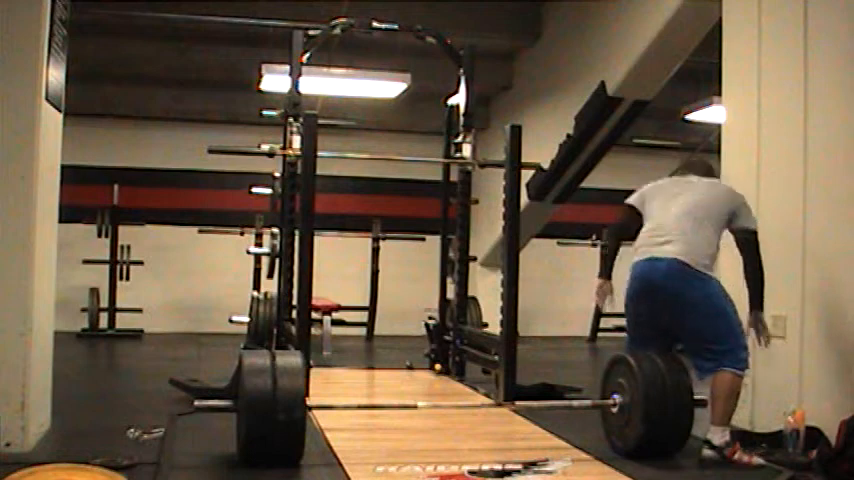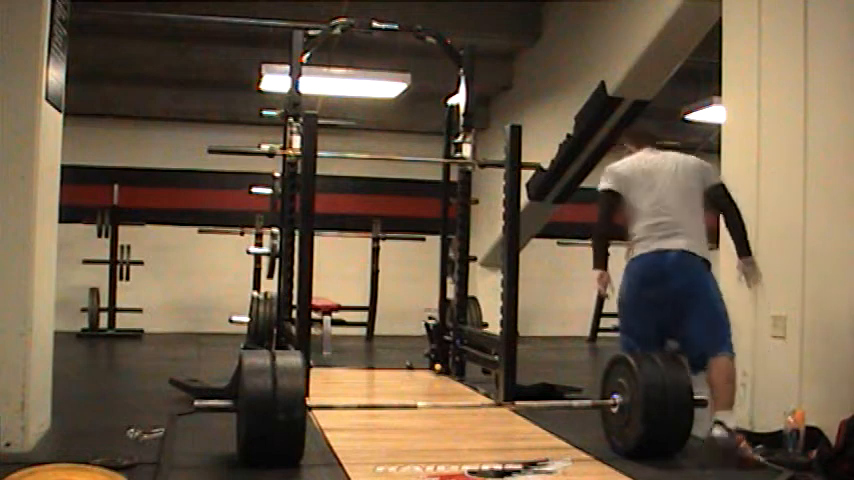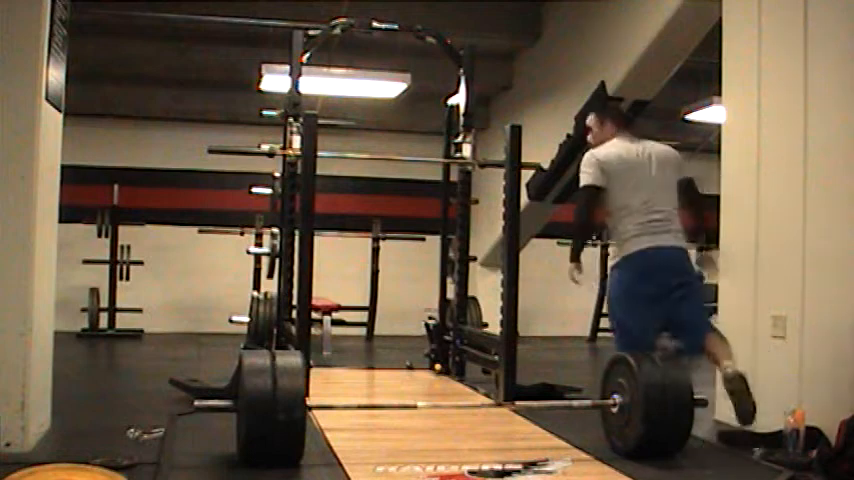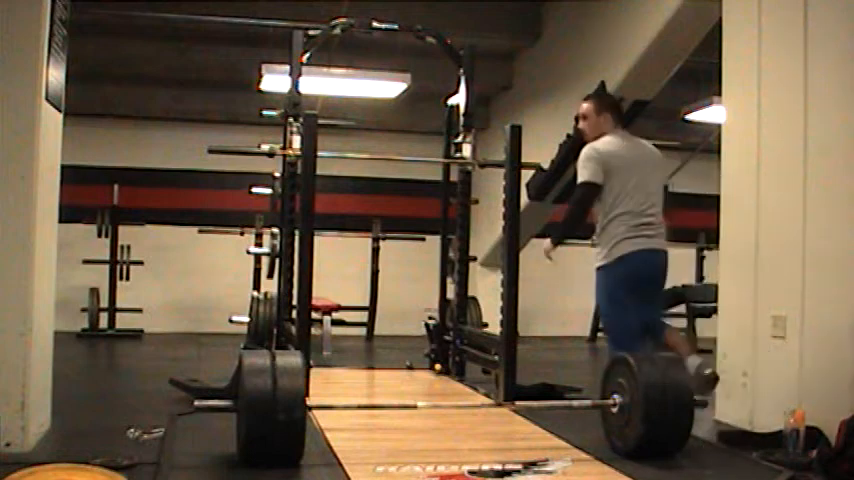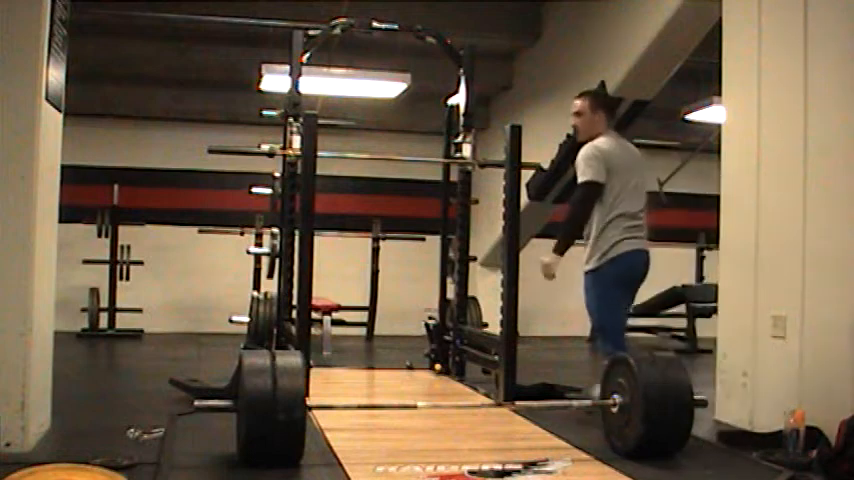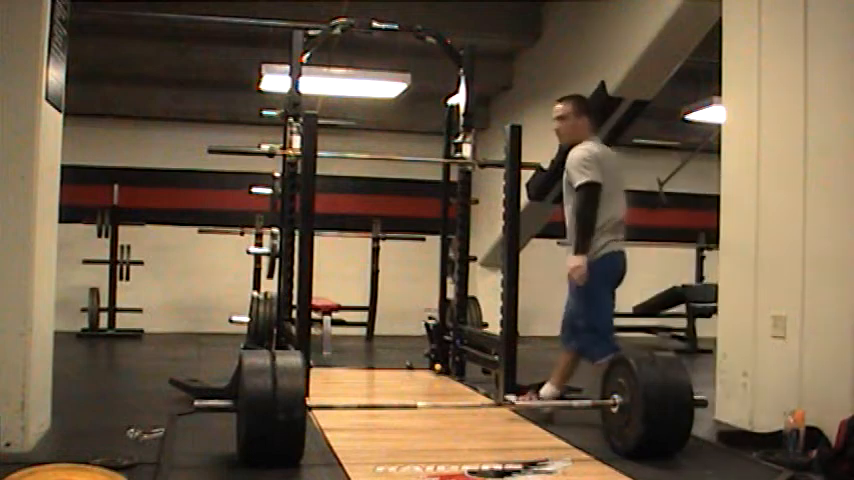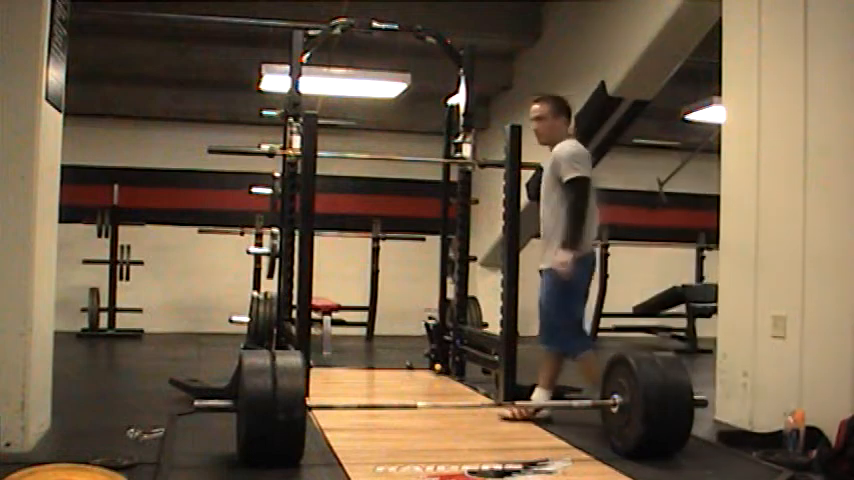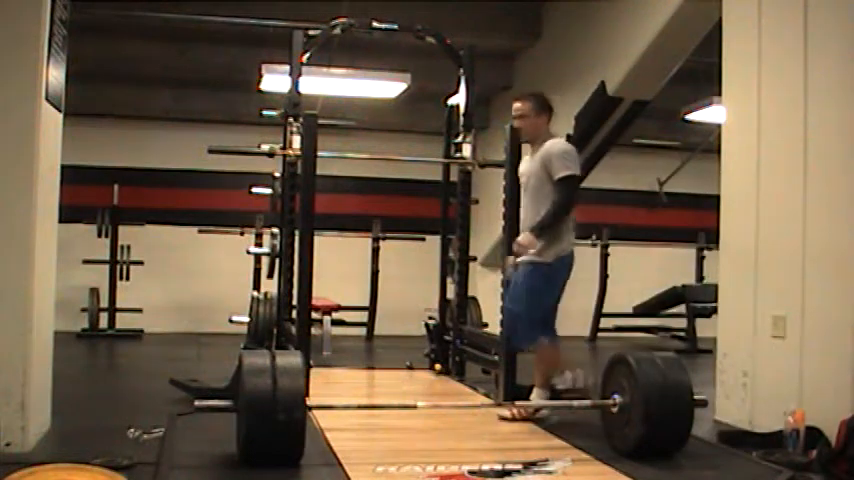
dt=0.2s
person 1, frame 1
left shoulder: (655, 187)
right shoulder: (731, 196)
left elbow: (618, 229)
right elbow: (751, 256)
left wrist: (605, 275)
right wrist: (756, 312)
left hip: (644, 269)
right hip: (688, 272)
left knee: (644, 353)
right knee: (729, 353)
right ankle: (718, 440)
person 1, frame 2
left shoulder: (619, 169)
right shoulder: (695, 164)
left elbow: (603, 217)
right elbow: (729, 209)
left wrist: (600, 266)
right wrist: (745, 257)
left hip: (644, 261)
right hip: (690, 260)
left knee: (637, 348)
right knee: (715, 344)
right ankle: (724, 424)
person 1, frame 3
left shoulder: (596, 158)
right shoulder: (667, 154)
left elbow: (585, 209)
right elbow: (692, 201)
left wrist: (576, 256)
left hip: (633, 258)
right hip: (674, 253)
left knee: (633, 347)
right knee: (697, 326)
right ankle: (730, 372)
person 1, frame 4
left shoulder: (595, 151)
right shoulder: (652, 153)
left elbow: (583, 202)
left wrist: (555, 238)
left hip: (620, 256)
right hip: (655, 252)
left knee: (626, 345)
right knee: (649, 324)
right ankle: (695, 363)
person 1, frame 5
left shoulder: (593, 151)
right shoulder: (632, 153)
left elbow: (582, 206)
left wrist: (557, 252)
left hip: (610, 255)
right hip: (636, 252)
left knee: (609, 336)
right knee: (610, 331)
person 1, frame 6
left shoulder: (582, 155)
right shoulder: (604, 154)
left elbow: (587, 206)
left wrist: (579, 254)
left hip: (594, 259)
right hip: (609, 256)
left knee: (596, 339)
right knee: (575, 333)
right ankle: (546, 394)
person 1, frame 7
left shoulder: (567, 151)
right shoulder: (563, 154)
left elbow: (578, 201)
left wrist: (568, 249)
left hip: (568, 260)
right hip: (560, 259)
left knee: (567, 335)
right knee: (553, 334)
right ankle: (540, 401)
person 1, frame 8
left shoulder: (557, 151)
right shoulder: (530, 158)
left elbow: (566, 199)
left wrist: (534, 234)
right wrist: (517, 253)
left hip: (547, 256)
right hip: (533, 256)
left knee: (519, 324)
right knee: (537, 328)
right ankle: (538, 399)
